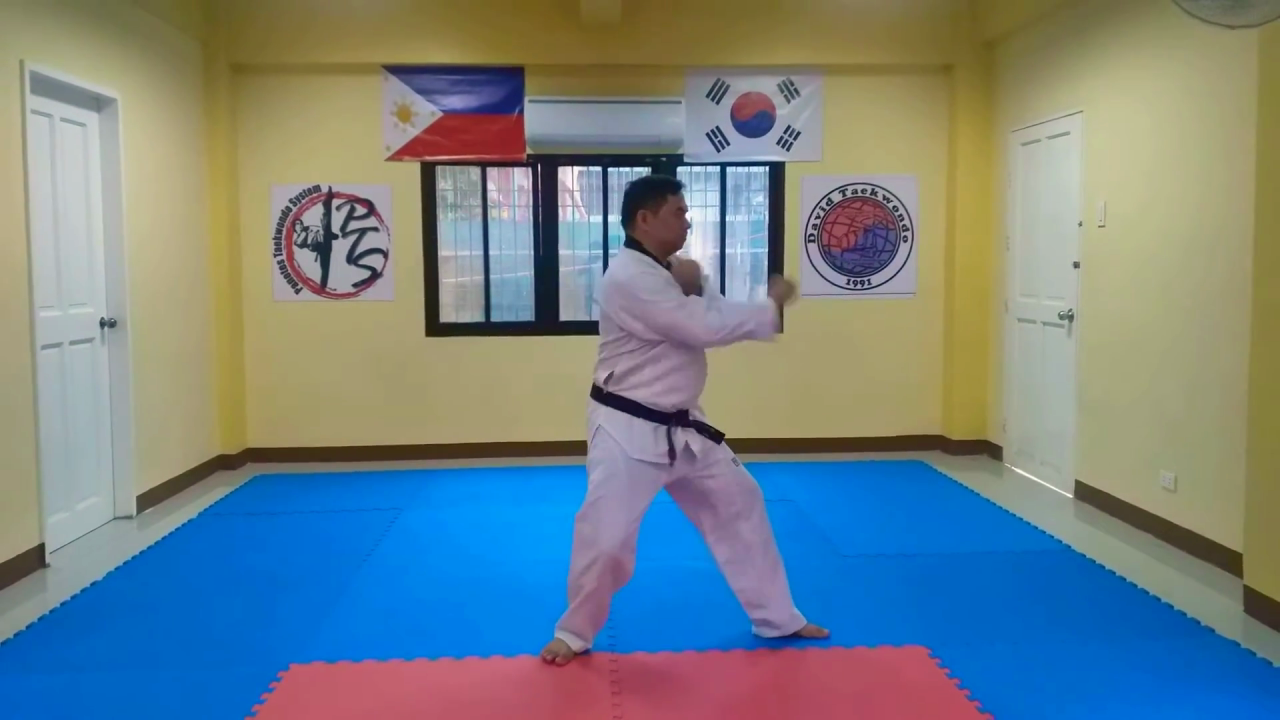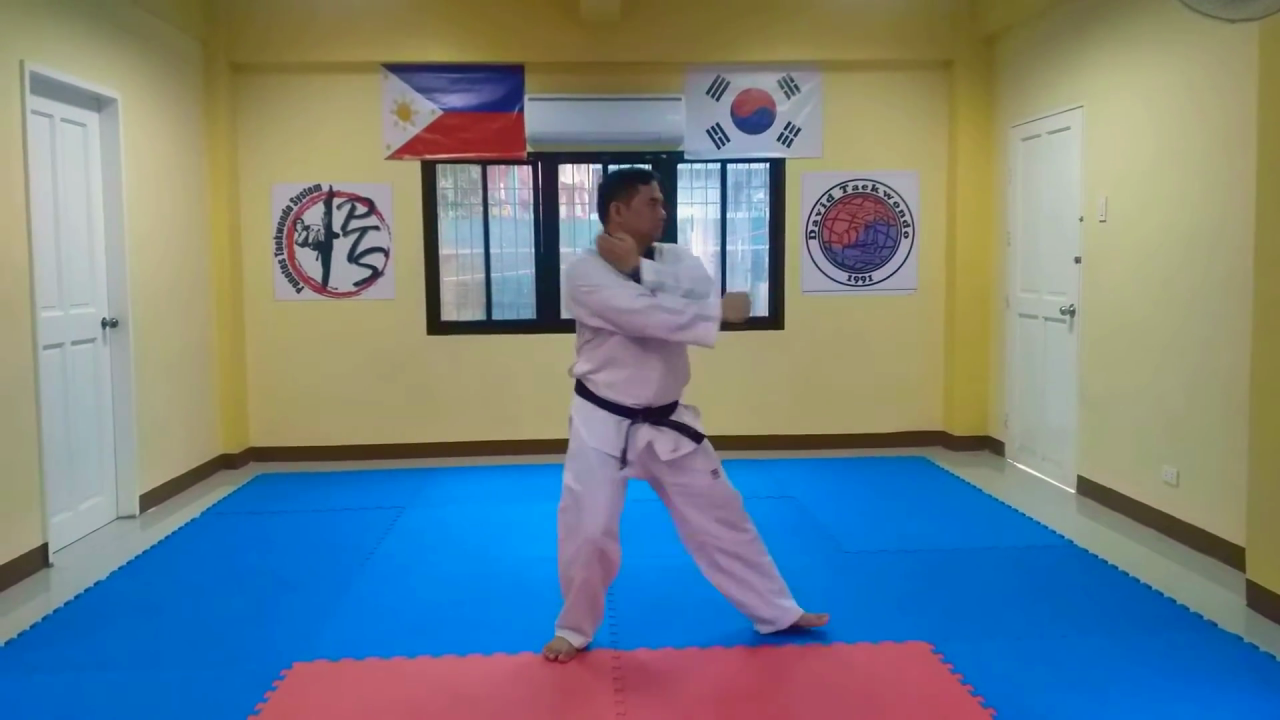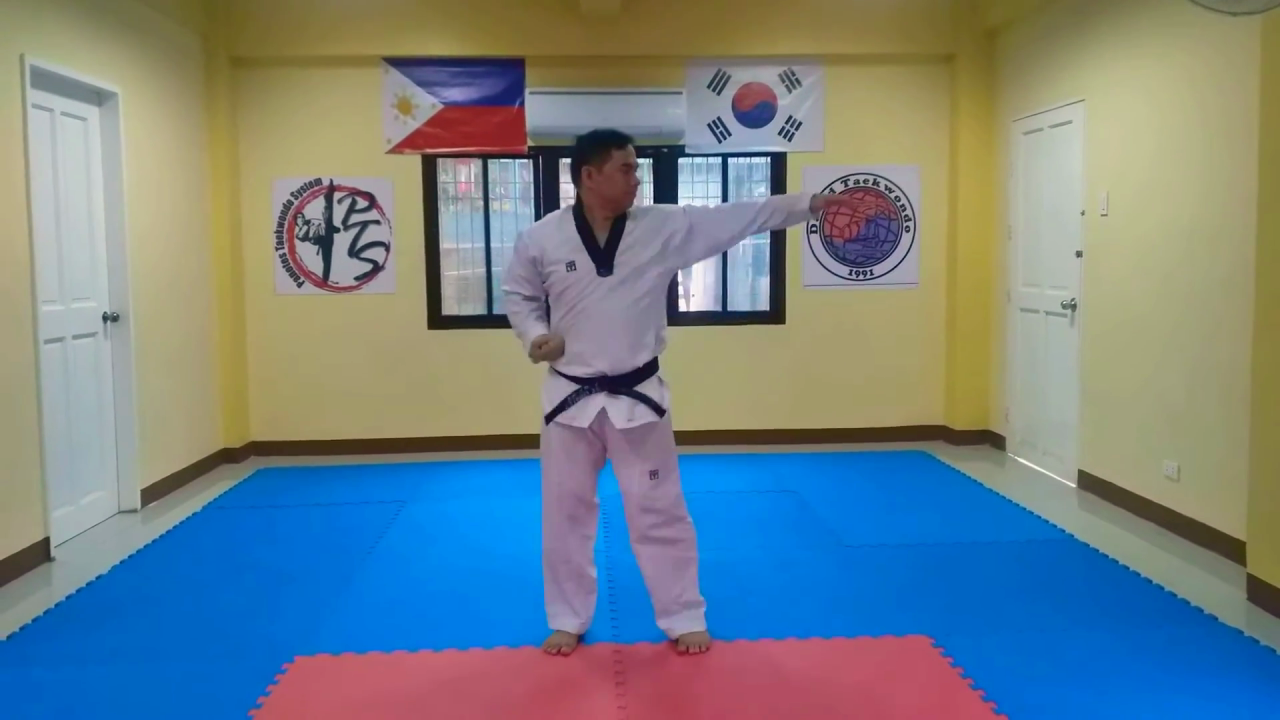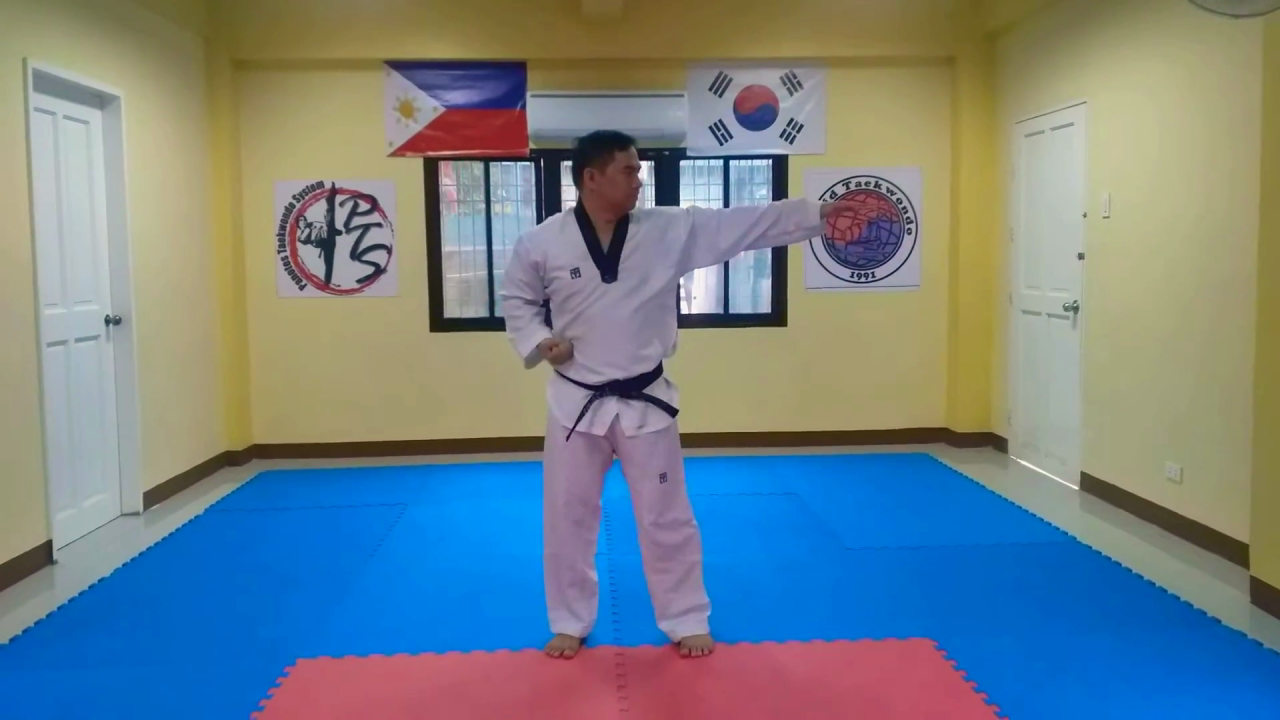
dt=0.4s
person 1, frame 1
left shoulder: (669, 269)
right shoulder: (629, 278)
left elbow: (718, 321)
right elbow: (708, 329)
left wrist: (695, 290)
right wrist: (771, 304)
left hip: (681, 426)
right hip: (628, 430)
left knee: (740, 507)
right knee: (608, 538)
left ankle: (778, 618)
right ankle: (574, 632)
person 1, frame 2
left shoulder: (674, 258)
right shoulder: (585, 269)
left elbow: (700, 293)
right elbow: (648, 315)
left wrist: (638, 265)
right wrist: (720, 313)
left hip: (669, 422)
right hip: (604, 423)
left knee: (722, 513)
right knee: (588, 530)
left ankle: (780, 612)
right ankle: (575, 627)
person 1, frame 3
left shoulder: (665, 227)
right shoulder: (541, 238)
left elbow: (739, 217)
right elbow: (518, 295)
left wrist: (806, 203)
right wrist: (535, 336)
left hip: (636, 397)
right hip: (569, 396)
left knee: (659, 511)
right knee: (565, 511)
left ankle: (684, 618)
right ankle: (568, 621)
person 1, frame 4
left shoulder: (670, 229)
right shoulder: (542, 242)
left elbow: (745, 223)
right elbow: (516, 300)
left wrist: (817, 213)
right wrist: (538, 341)
left hip: (644, 400)
right hip: (576, 401)
left knee: (666, 515)
right knee: (569, 515)
left ankle: (687, 620)
right ankle: (570, 623)
